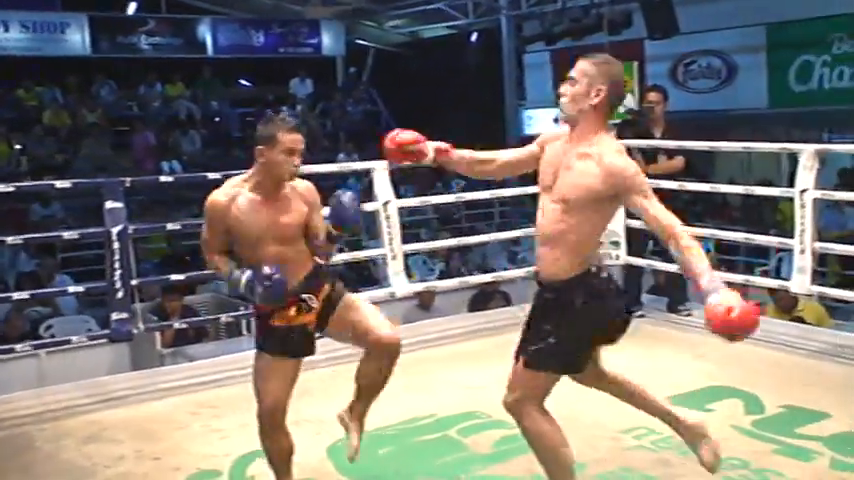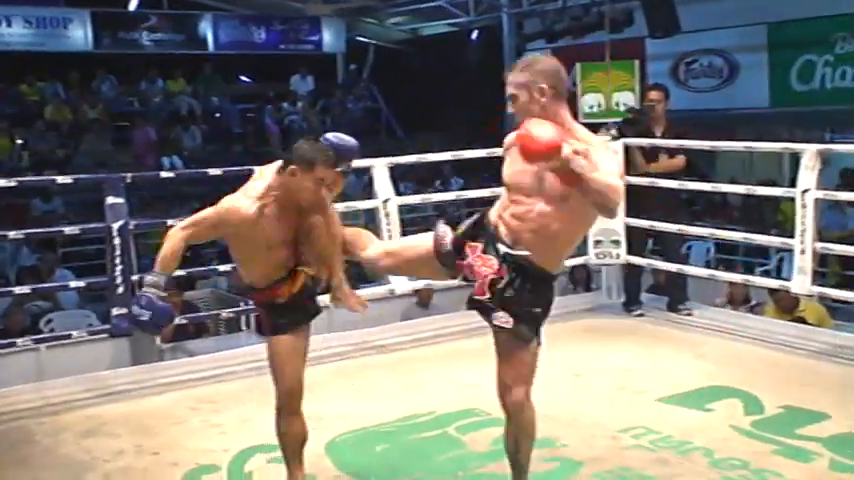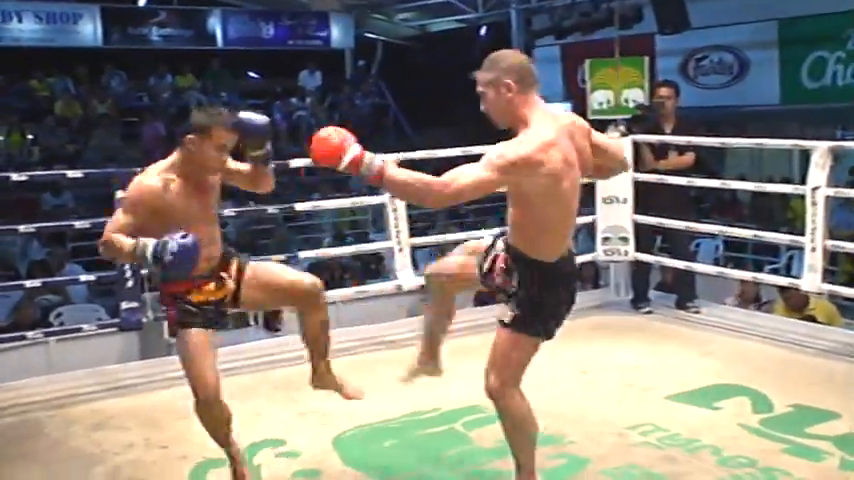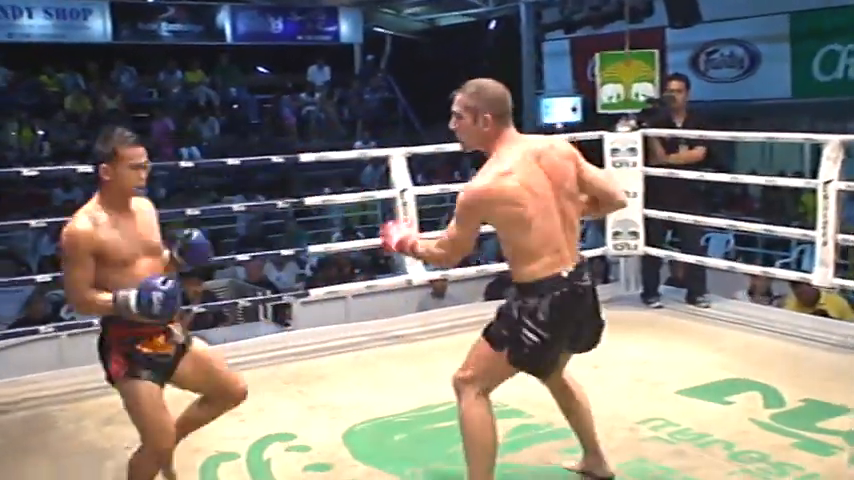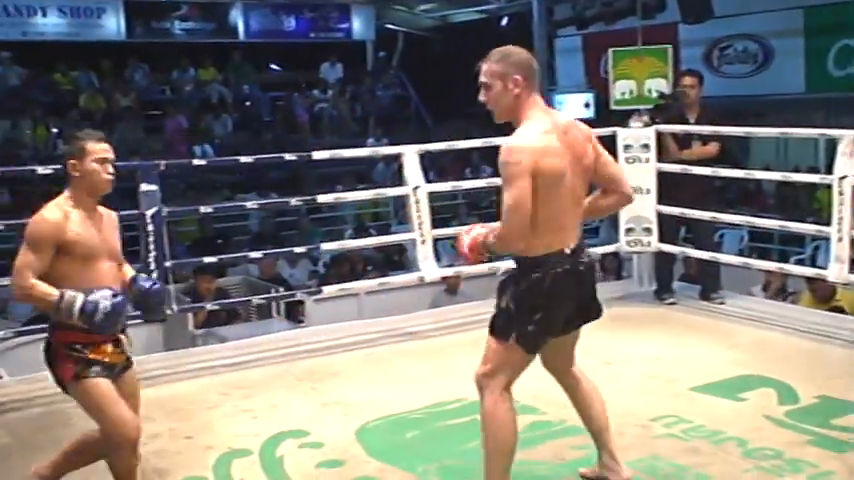
dt=0.2s
person 1, frame 1
left shoulder: (614, 166)
right shoulder: (553, 142)
left elbow: (673, 229)
right elbow: (491, 167)
left wrist: (711, 285)
right wrist: (435, 152)
left hip: (569, 298)
right hip: (577, 290)
left knee: (522, 403)
right knee: (588, 373)
right ankle: (687, 428)
person 1, frame 2
left shoulder: (595, 152)
right shoulder: (516, 143)
left elbow: (611, 204)
left wrist: (567, 161)
left hip: (527, 277)
right hip: (483, 241)
left knee: (516, 396)
right knee: (374, 256)
person 1, frame 3
left shoulder: (524, 152)
right shoulder: (570, 126)
left elbow: (441, 193)
right elbow: (619, 163)
left wrist: (362, 162)
left hip: (540, 276)
left knee: (500, 383)
right knee: (442, 274)
right ankle: (429, 355)
person 1, frame 4
left shoulder: (483, 189)
right shoulder: (558, 149)
left elbow: (446, 254)
right elbow: (616, 199)
left wrist: (402, 239)
left hip: (541, 301)
right hip: (577, 286)
left knee: (469, 384)
right knee: (551, 373)
person 1, frame 5
left shoulder: (520, 146)
right shoulder: (578, 131)
left elbow: (513, 231)
right elbow: (621, 194)
left wrist: (476, 240)
left hip: (539, 275)
right hip: (574, 266)
left knee: (492, 380)
right knee: (564, 368)
person 2, frame 1
left shoulder: (304, 191)
right shoulder: (223, 202)
left elbow: (322, 247)
right elbow: (215, 253)
left wrist: (335, 228)
right wrist: (243, 279)
left hip: (319, 292)
right hip: (276, 314)
left knee: (387, 343)
right knee: (270, 413)
left ankle: (355, 414)
person 2, frame 2
left shoulder: (283, 173)
right shoulder: (244, 210)
left elbow: (329, 189)
right elbow: (180, 233)
left wrist: (340, 163)
right wrist: (154, 285)
left hip: (305, 266)
right hip: (277, 296)
left knee: (323, 213)
right knee: (289, 397)
left ankle: (338, 284)
person 2, frame 3
left shoulder: (216, 170)
right shoulder: (150, 188)
left elbow: (265, 184)
right elbow: (108, 242)
left wrist: (258, 151)
right wrist: (148, 248)
left hip: (228, 274)
right hip: (187, 297)
left knee: (310, 288)
right knee: (207, 394)
left ankle: (322, 373)
person 2, frame 4
left shoulder: (143, 207)
right shoulder: (83, 229)
right elbow: (79, 299)
left wrist: (180, 255)
right wrist: (132, 302)
left hip: (170, 334)
right hip: (129, 344)
left knee: (234, 391)
right knee: (160, 443)
person 2, frame 5
left shoulder: (109, 217)
right shoulder: (52, 220)
right elbow: (21, 284)
left wrist: (137, 283)
right wrist: (75, 306)
left hip: (114, 343)
right hip: (74, 348)
left knee: (121, 435)
right knee: (125, 436)
person 3, frame 1
left shoulder: (676, 134)
right shoulder: (635, 133)
left elbow: (679, 164)
left wrist: (647, 169)
left hip: (668, 202)
left knee: (673, 253)
right knee: (635, 253)
left ankle: (677, 301)
right ankle: (633, 302)
person 3, frame 2
left shoulder: (677, 133)
right shoulder: (637, 132)
left elbow: (680, 162)
right elbow: (637, 167)
left wrist: (649, 167)
right wrist: (641, 148)
left hip: (668, 202)
right hip: (639, 202)
left knee: (674, 253)
right knee: (634, 253)
left ankle: (677, 301)
right ankle: (632, 301)
person 3, frame 3
left shoulder: (686, 130)
right shoulder: (646, 129)
left elbow: (689, 160)
right elbow: (645, 164)
left wrist: (658, 164)
left hip: (678, 200)
right hip: (648, 199)
left knee: (682, 251)
right knee: (643, 250)
left ankle: (686, 298)
right ankle: (640, 298)
person 3, frame 4
left shoulder: (697, 123)
right shoulder: (657, 123)
left elbow: (700, 154)
right elbow: (656, 158)
left wrist: (668, 158)
left hip: (688, 194)
right hip: (659, 193)
left knee: (693, 245)
right knee: (653, 245)
left ankle: (696, 292)
right ankle: (650, 293)
person 3, frame 5
left shoulder: (710, 119)
right shoulder: (670, 118)
left elbow: (713, 149)
right elbow: (669, 154)
left wrist: (681, 154)
left hip: (701, 190)
right hip: (672, 189)
left knee: (706, 241)
right knee: (667, 240)
left ankle: (710, 289)
right ankle: (664, 289)
